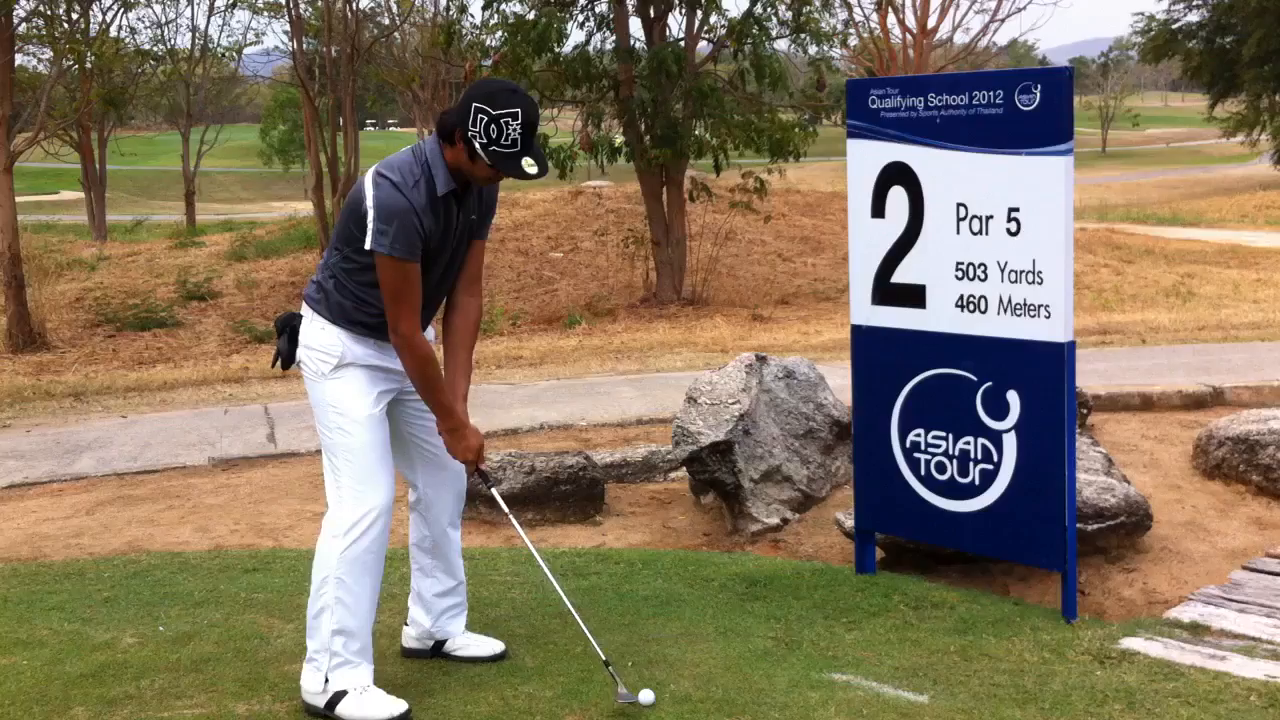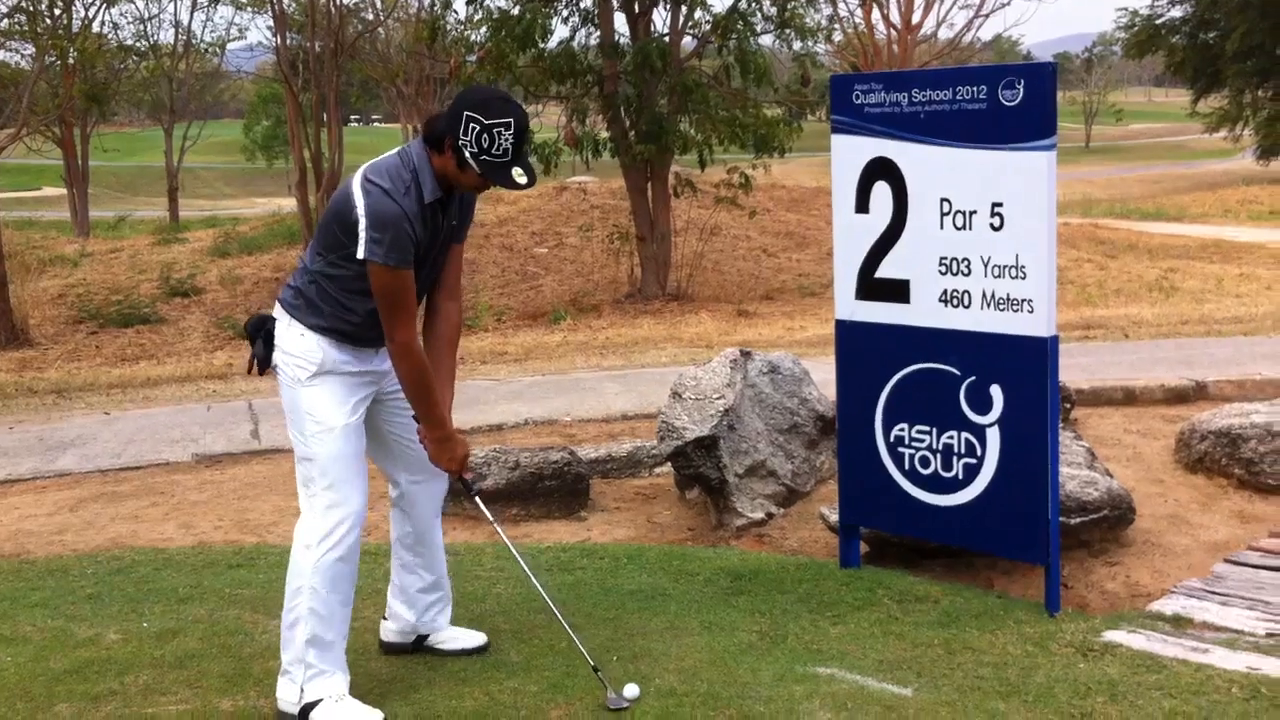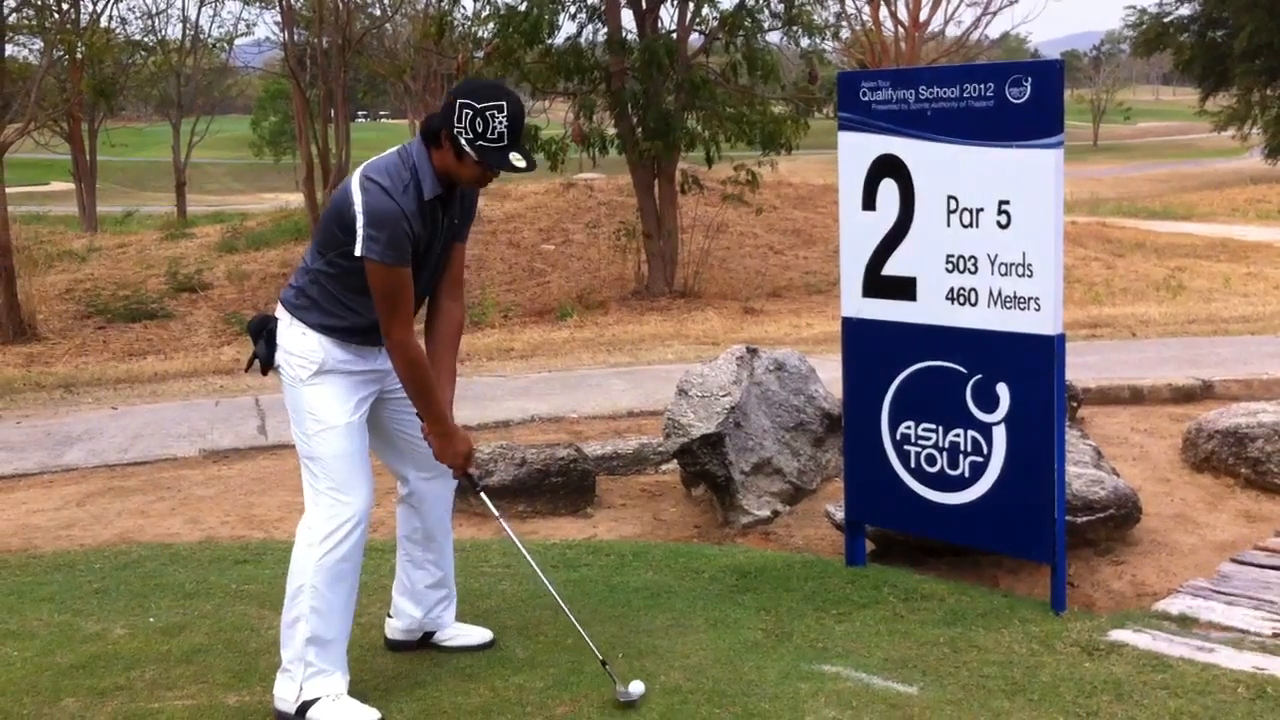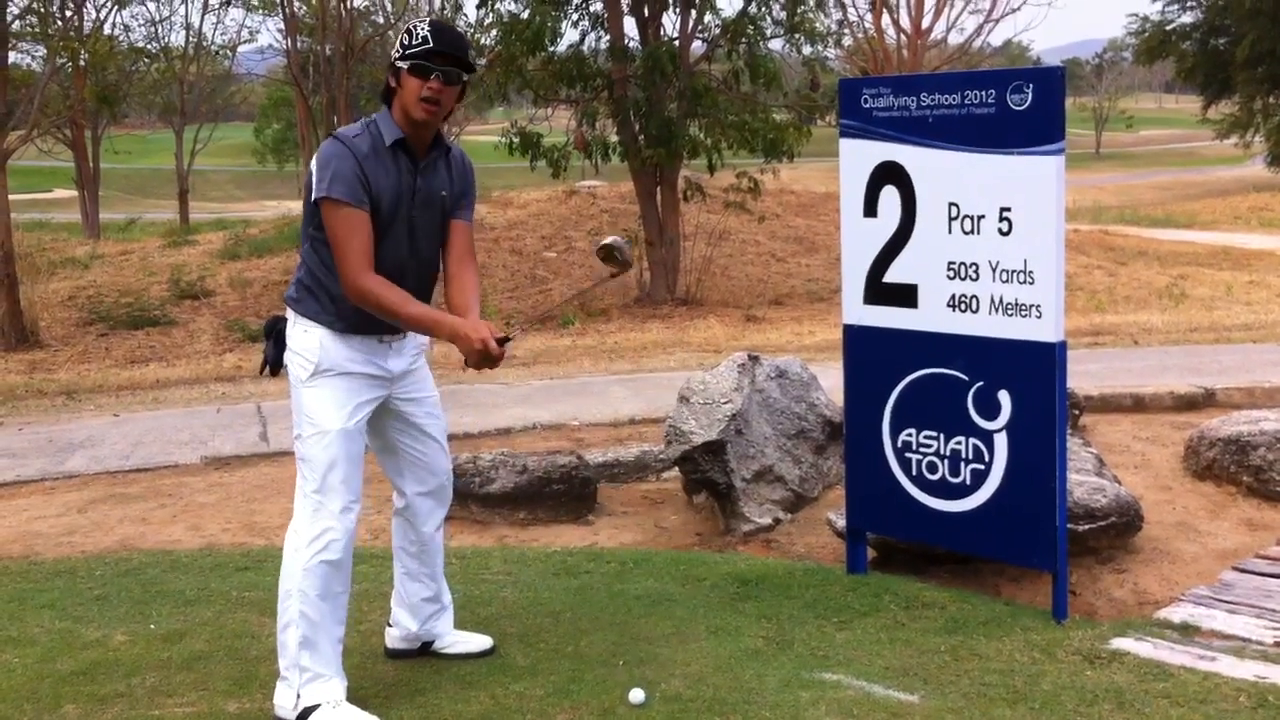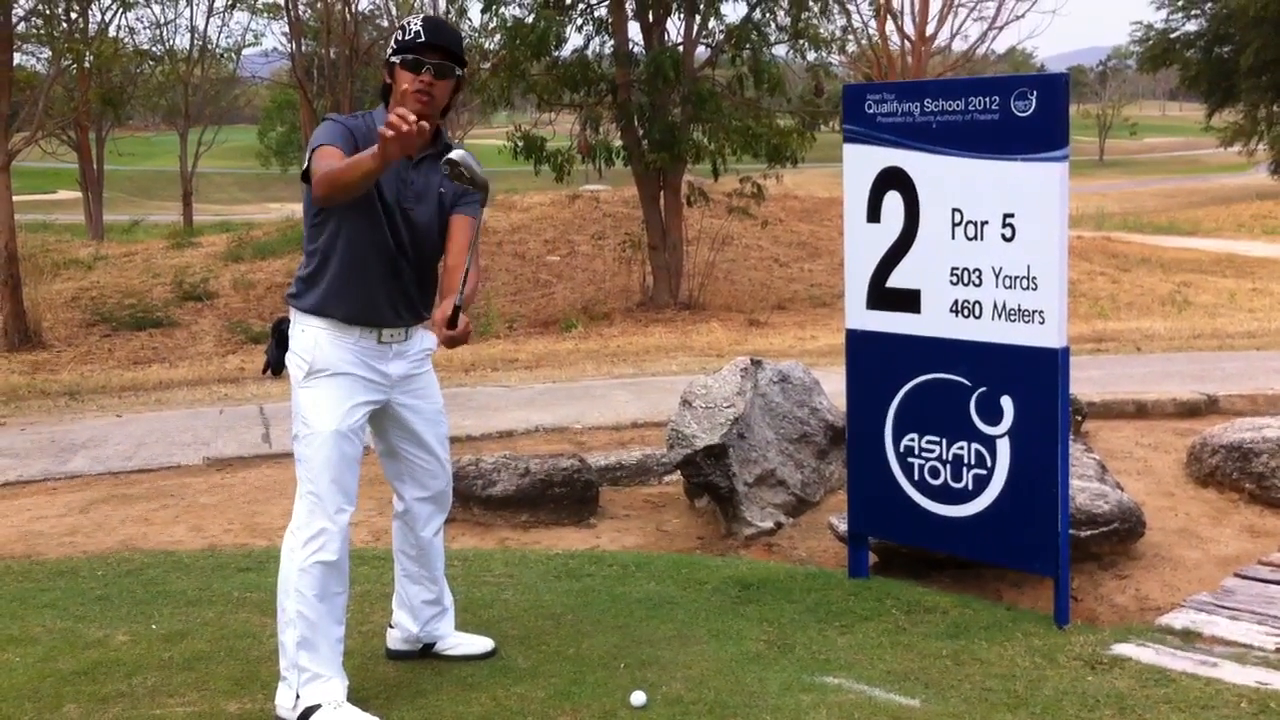
dt=0.5s
person 1, frame 1
left shoulder: (480, 187)
right shoulder: (395, 192)
left elbow: (465, 297)
right elbow: (404, 328)
left wrist: (456, 405)
right wrist: (453, 423)
left hip: (405, 345)
right hip: (345, 344)
left knee: (443, 481)
right knee: (364, 500)
left ankle: (435, 626)
person 1, frame 2
left shoulder: (458, 189)
right shoulder: (385, 199)
left elbow: (445, 303)
right elbow: (404, 334)
left wrist: (442, 415)
right wrist: (441, 432)
left hip: (375, 349)
right hip: (319, 350)
left knee: (422, 477)
right knee: (337, 509)
left ankle: (414, 620)
person 1, frame 3
left shoulder: (461, 190)
right shoulder: (383, 197)
left elbow: (448, 299)
right elbow: (398, 331)
left wrist: (444, 411)
right wrist: (443, 427)
left hip: (382, 347)
right hip: (322, 350)
left knee: (432, 473)
right knee: (341, 505)
left ankle: (420, 617)
person 1, frame 4
left shoulder: (456, 167)
right shoulder: (346, 154)
left elbow: (459, 263)
right elbow: (358, 281)
left wrist: (472, 330)
right wrist: (452, 328)
left hip: (401, 346)
right hip: (331, 348)
left knee: (428, 484)
right knee: (329, 512)
left ankle: (419, 624)
person 1, frame 5
right shoulder: (341, 136)
left elbow: (459, 254)
right elbow: (327, 184)
left wrist: (452, 309)
right wrist: (379, 152)
left hip: (409, 347)
right hip: (334, 347)
left knee: (429, 489)
right knee: (325, 512)
left ankle: (420, 626)
